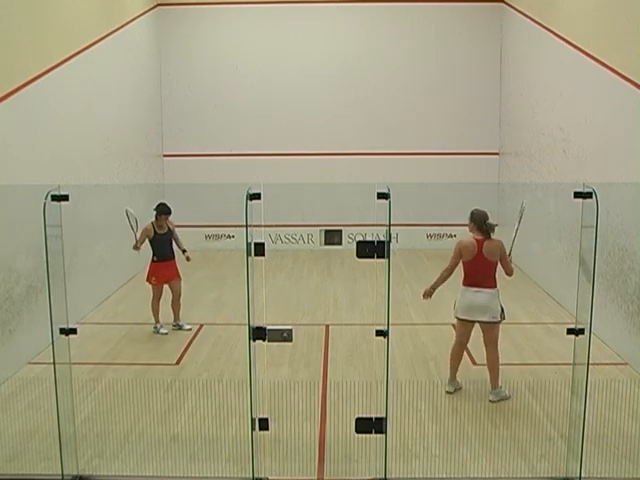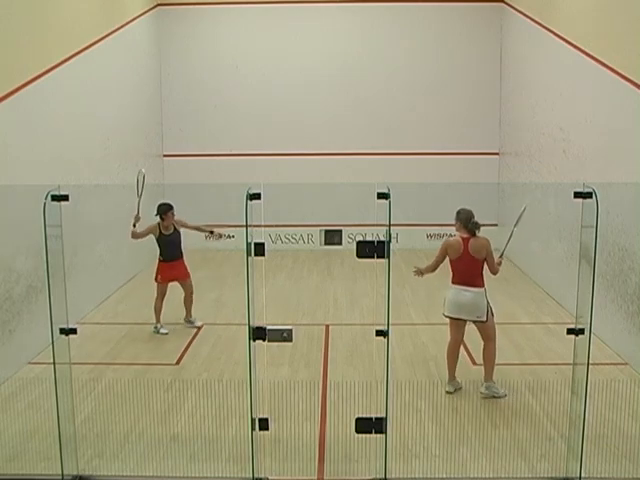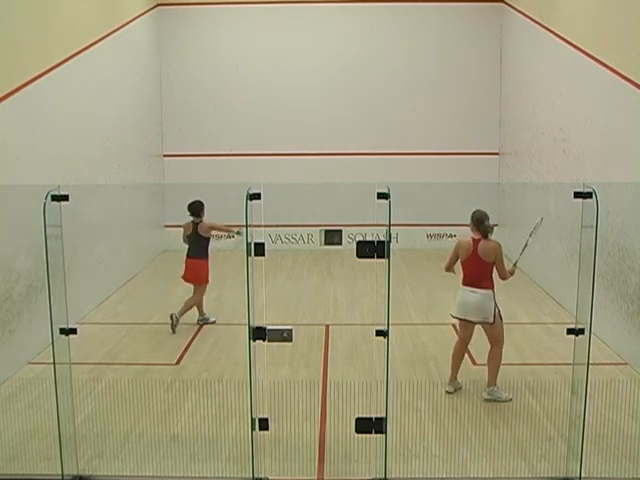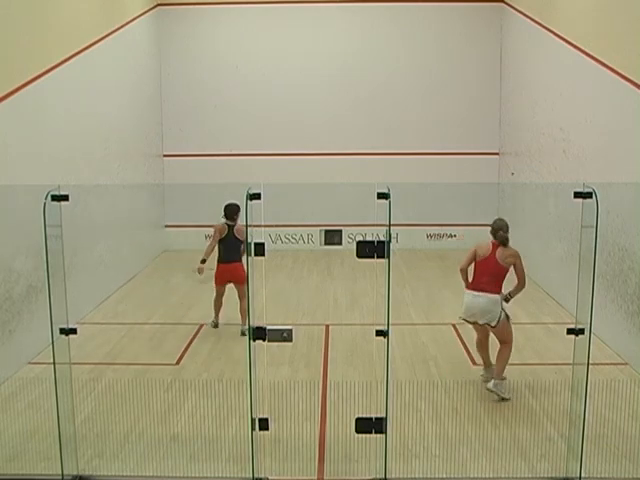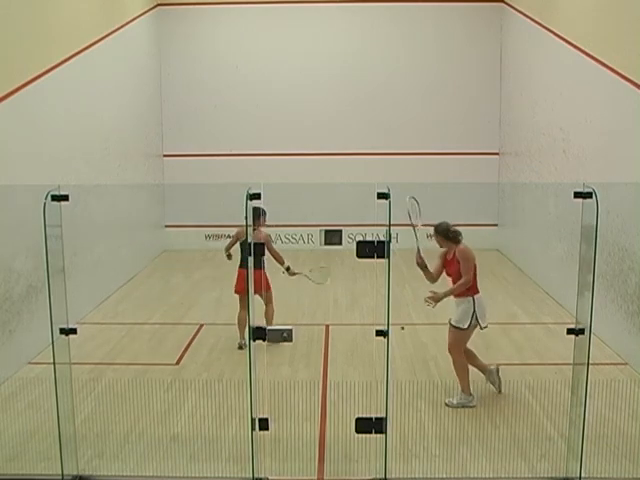
dt=0.5s
person 1, frame 1
left shoulder: (463, 244)
right shoulder: (497, 245)
left elbow: (448, 271)
right elbow: (509, 272)
left wrist: (432, 288)
right wrist: (508, 261)
left hip: (468, 296)
right hip: (489, 297)
left knee: (460, 342)
right knee: (491, 346)
left ankle: (452, 382)
right ankle: (495, 390)
person 1, frame 2
left shoulder: (449, 243)
right shoulder: (483, 242)
left elbow: (433, 267)
right elbow: (494, 271)
left wrist: (421, 271)
right wrist: (498, 263)
left hip: (456, 295)
right hip: (477, 296)
left knee: (455, 340)
right knee: (490, 340)
left ankle: (451, 382)
right ankle: (488, 384)
person 1, frame 3
left shoulder: (462, 243)
right shoulder: (494, 246)
left elbow: (447, 268)
right elbow: (503, 276)
left wrist: (452, 268)
right wrist: (511, 271)
left hip: (465, 295)
right hip: (485, 298)
left knee: (462, 340)
right knee: (497, 344)
left ankle: (452, 382)
right ankle: (491, 388)
person 1, frame 4
left shoulder: (480, 247)
right shoulder: (513, 254)
left elbow: (463, 268)
right elbow: (522, 283)
left wrist: (468, 284)
right wrist: (510, 295)
left hip: (474, 299)
right hip: (492, 301)
left knee: (482, 335)
right knee: (506, 342)
left ankle: (488, 372)
right ankle: (496, 381)
person 1, frame 5
left shoulder: (462, 250)
right shoulder: (444, 255)
left elbow: (467, 280)
right elbow: (433, 278)
left wrist: (442, 295)
right wrist: (423, 266)
left hip: (470, 304)
right hip: (464, 303)
left knee: (455, 349)
right knee: (457, 347)
left ankle: (466, 396)
right ankle: (488, 371)
person 2, frame 1
left shoulder: (170, 224)
right shoulder: (149, 229)
left elbow: (177, 240)
right elbow: (137, 245)
left wrist: (184, 252)
right wrist: (136, 246)
left hip: (171, 264)
right hip: (157, 266)
left knee: (177, 294)
right knee: (157, 296)
left ankle: (177, 322)
right ankle: (157, 325)
person 2, frame 2
left shoulder: (176, 223)
right shoulder: (154, 228)
left elbow: (194, 227)
right elbow: (134, 236)
left wrist: (211, 232)
right wrist: (135, 224)
left hip: (179, 263)
right hip: (164, 265)
left knee: (189, 291)
right knee: (161, 296)
left ankle: (189, 318)
right ankle: (157, 324)
person 2, frame 3
left shoulder: (186, 225)
right shoulder: (207, 226)
right elbow: (226, 229)
right wrist: (236, 231)
left hip: (190, 261)
right hip: (199, 263)
left knee: (199, 291)
right knee: (198, 296)
left ankle: (202, 316)
right ankle: (177, 316)
person 2, frame 4
left shoulder: (219, 228)
right shoulder: (241, 229)
left elbow: (211, 246)
left wrist: (202, 262)
left hip: (222, 267)
right hip: (238, 266)
left knee: (219, 295)
right knee: (243, 298)
left ankle: (216, 319)
right ankle: (244, 327)
person 2, frame 5
left shoulder: (241, 232)
right shoulder: (263, 235)
left elbow: (228, 246)
right elbow: (275, 254)
left wrist: (227, 254)
right wrist: (288, 268)
left hip: (243, 273)
right hip: (258, 274)
left knee: (243, 308)
right knee: (269, 304)
left ankle: (242, 340)
